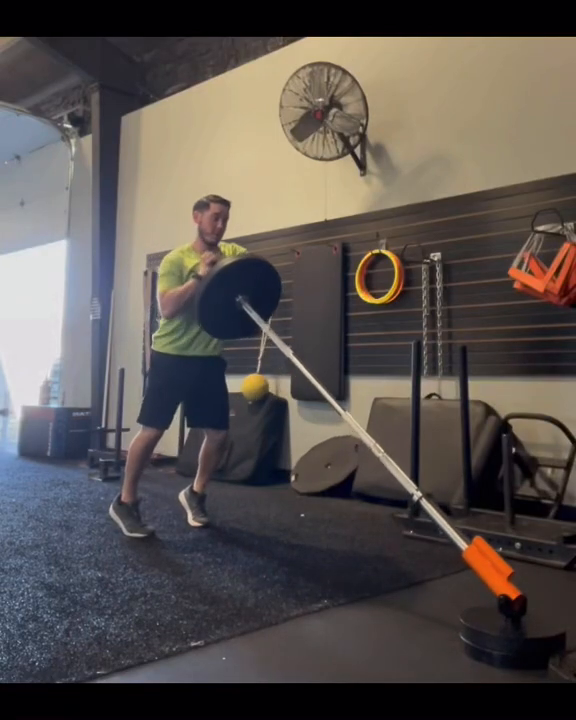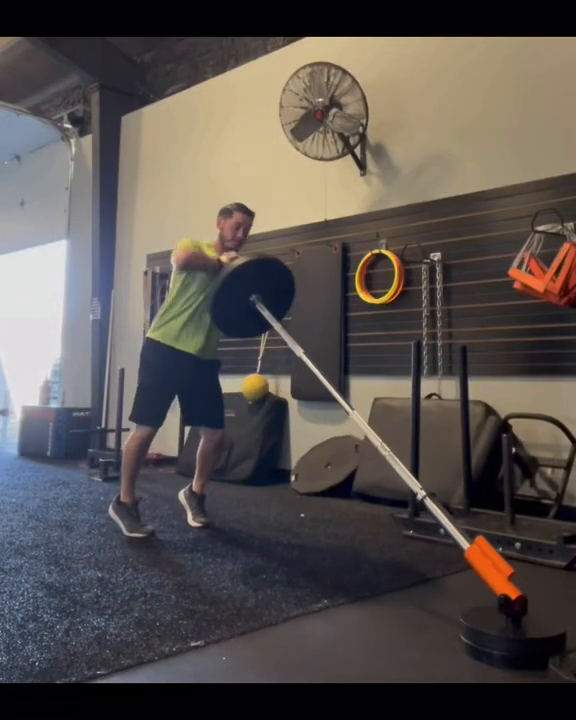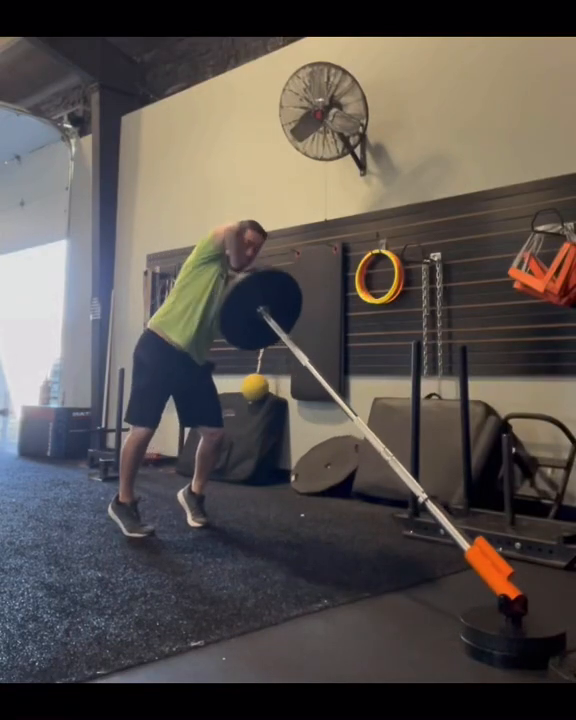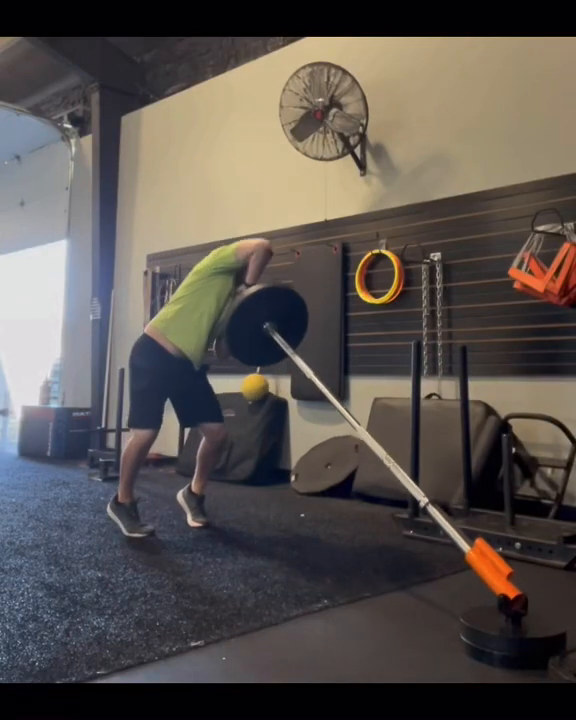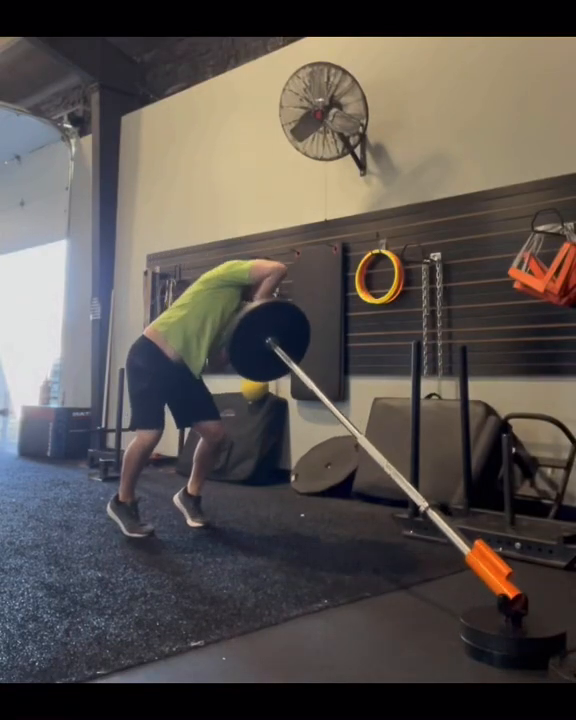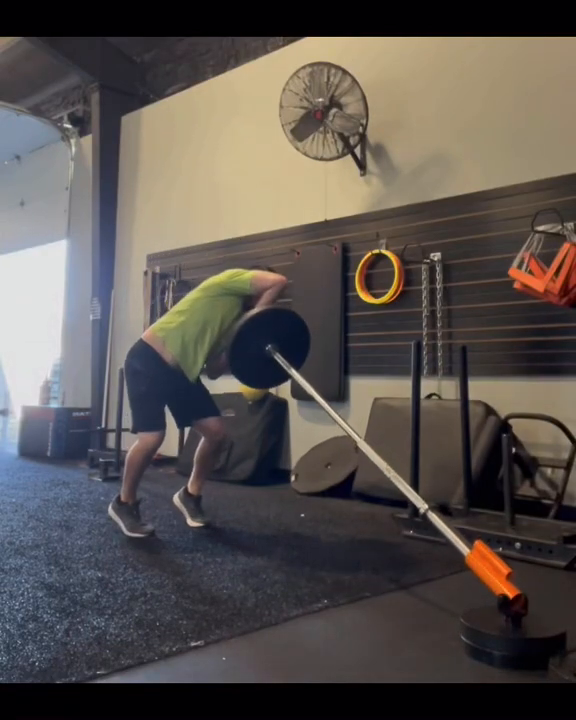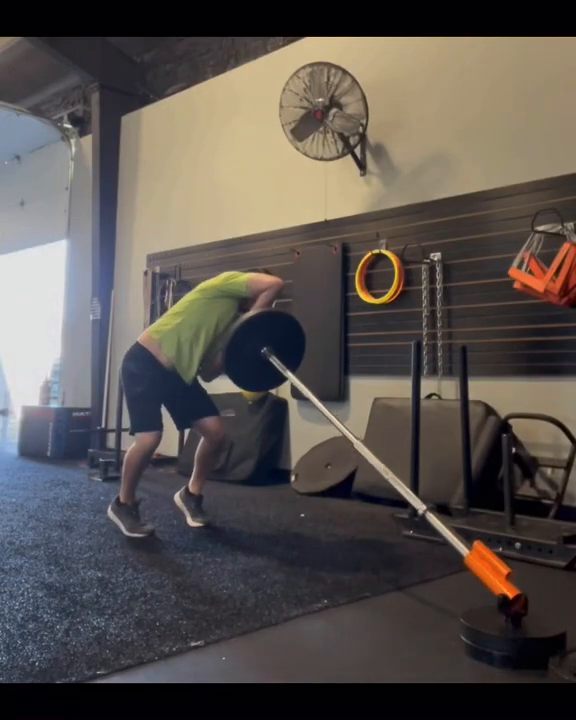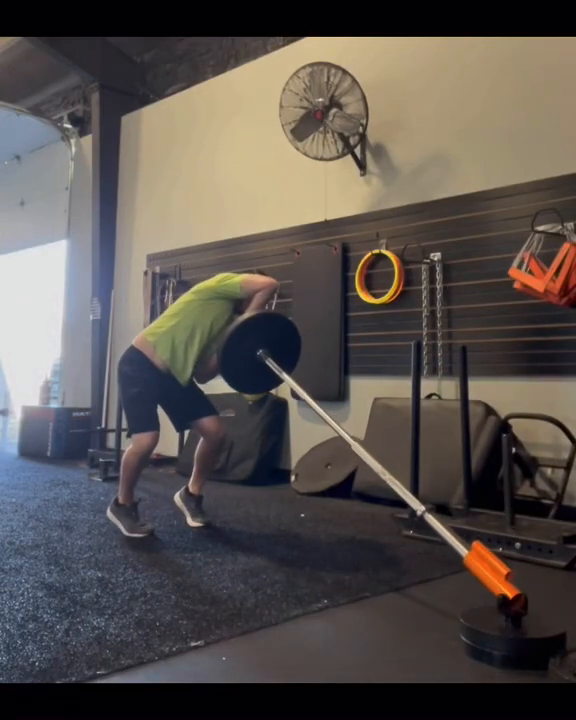
dt=0.2s
person 1, frame 1
left shoulder: (234, 253)
right shoulder: (175, 259)
right elbow: (167, 308)
right wrist: (200, 277)
left hip: (209, 359)
right hip: (171, 356)
left knee: (218, 434)
right knee: (152, 431)
left ankle: (195, 494)
right ankle: (125, 502)
person 1, frame 2
right shoulder: (193, 248)
right elbow: (182, 259)
right wrist: (219, 264)
left hip: (202, 358)
right hip: (165, 350)
left knee: (215, 433)
right knee: (146, 428)
left ankle: (195, 494)
right ankle: (124, 502)
person 1, frame 3
right shoulder: (209, 255)
right elbow: (231, 231)
right wrist: (234, 266)
left hip: (193, 359)
right hip: (159, 349)
left knee: (214, 433)
right knee: (143, 429)
left ankle: (194, 495)
right ankle: (123, 502)
person 1, frame 4
left shoulder: (232, 295)
right shoulder: (219, 263)
left elbow: (223, 350)
right elbow: (260, 246)
right wrist: (248, 286)
left hip: (188, 364)
right hip: (155, 353)
left knee: (216, 432)
right knee: (145, 433)
left ankle: (193, 494)
right ankle: (122, 503)
person 1, frame 5
left shoulder: (234, 310)
right shoulder: (228, 274)
left elbow: (218, 362)
right elbow: (276, 269)
left hip: (183, 367)
right hip: (152, 356)
left knee: (215, 433)
right knee: (149, 435)
left ankle: (190, 496)
right ankle: (123, 503)
person 1, frame 6
left shoulder: (233, 318)
right shoulder: (231, 280)
left elbow: (214, 370)
right elbow: (278, 281)
left hip: (181, 370)
right hip: (149, 360)
left knee: (216, 431)
right knee: (151, 437)
left ankle: (190, 495)
right ankle: (124, 504)
person 1, frame 7
left shoulder: (230, 321)
right shoulder: (226, 283)
left elbow: (208, 373)
right elbow: (274, 284)
left hip: (179, 372)
right hip: (146, 362)
left knee: (215, 432)
right knee: (149, 439)
left ankle: (191, 495)
right ankle: (123, 505)
person 1, frame 8
left shoulder: (226, 322)
right shoulder: (221, 285)
left elbow: (202, 375)
right elbow: (268, 284)
left hip: (175, 374)
right hip: (142, 365)
left knee: (215, 432)
right knee: (146, 440)
left ankle: (192, 495)
right ankle: (122, 505)
